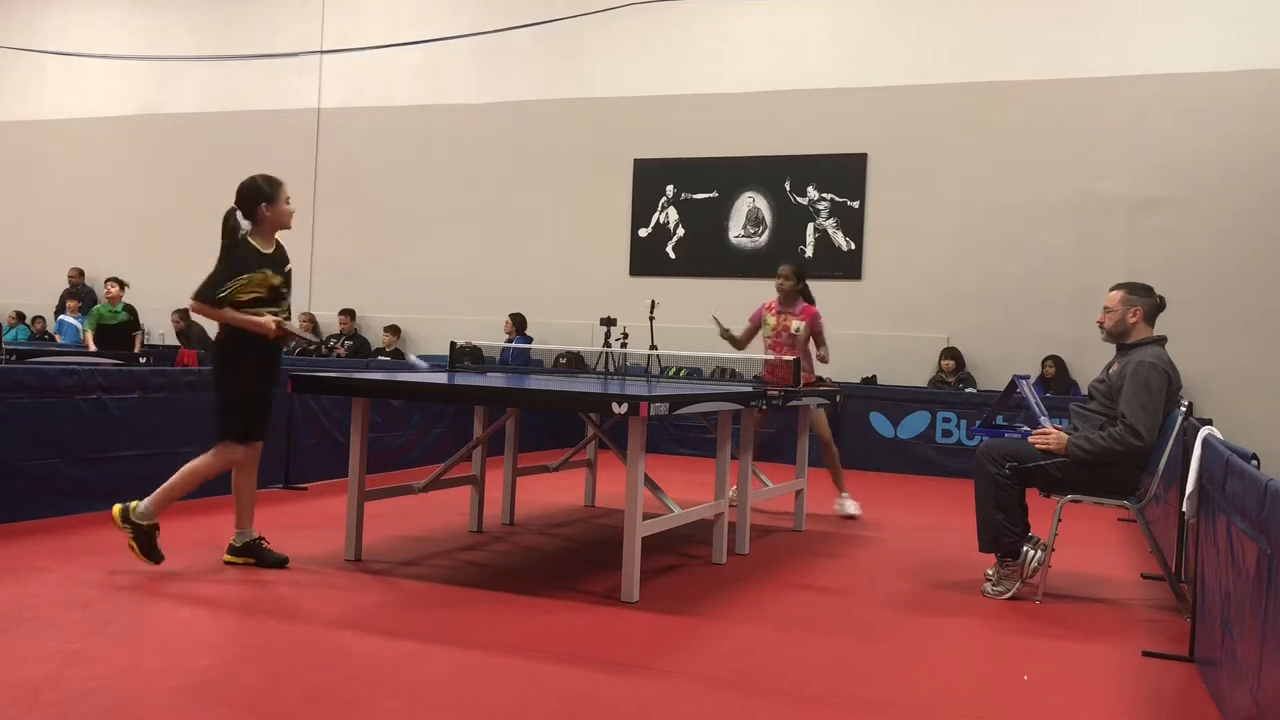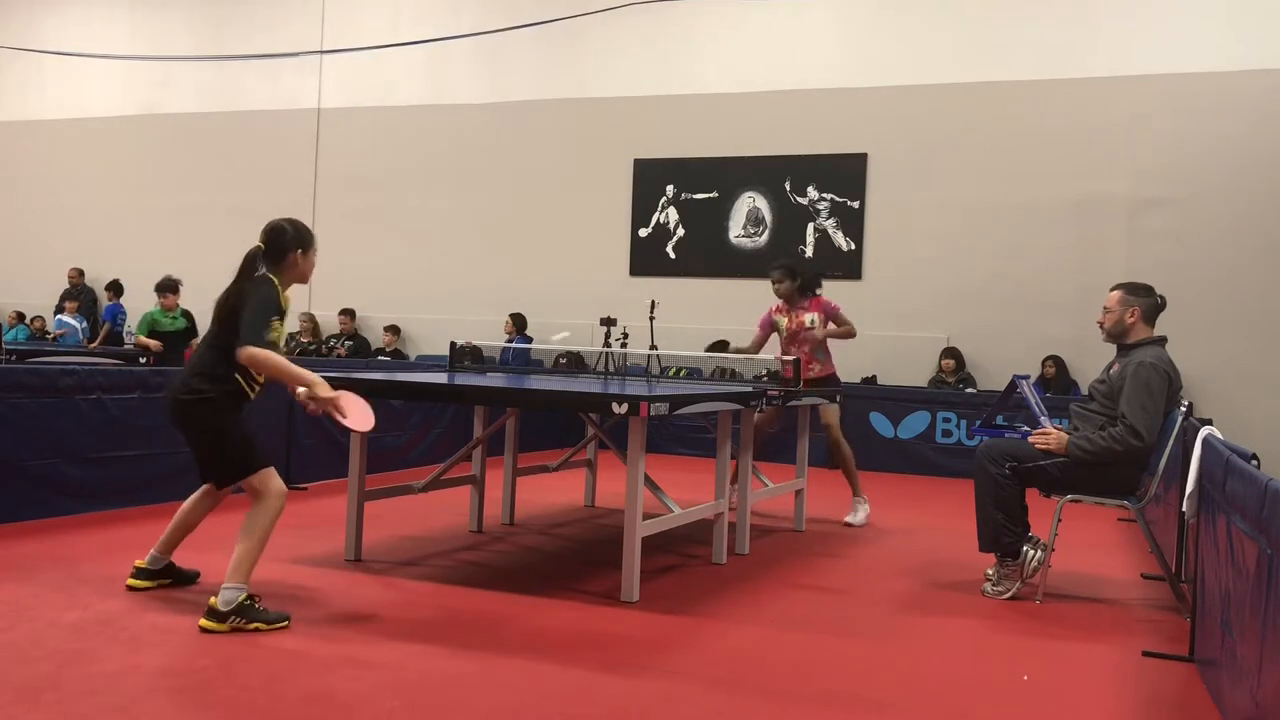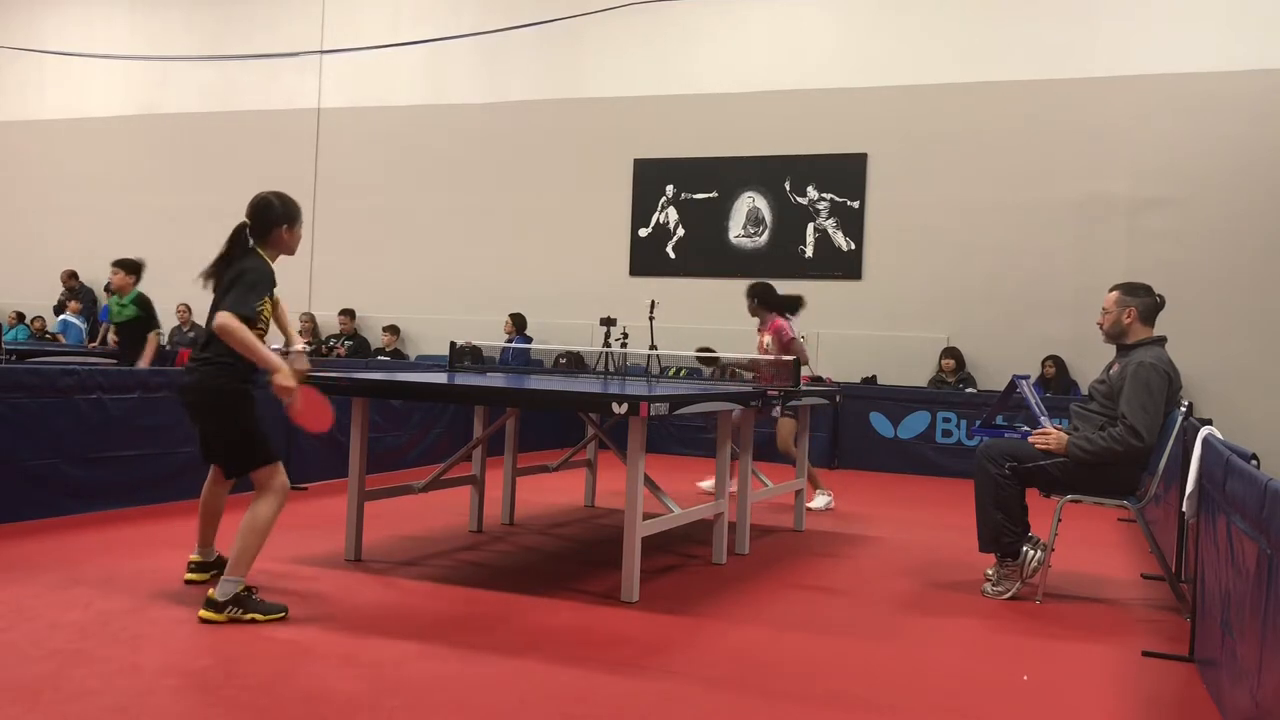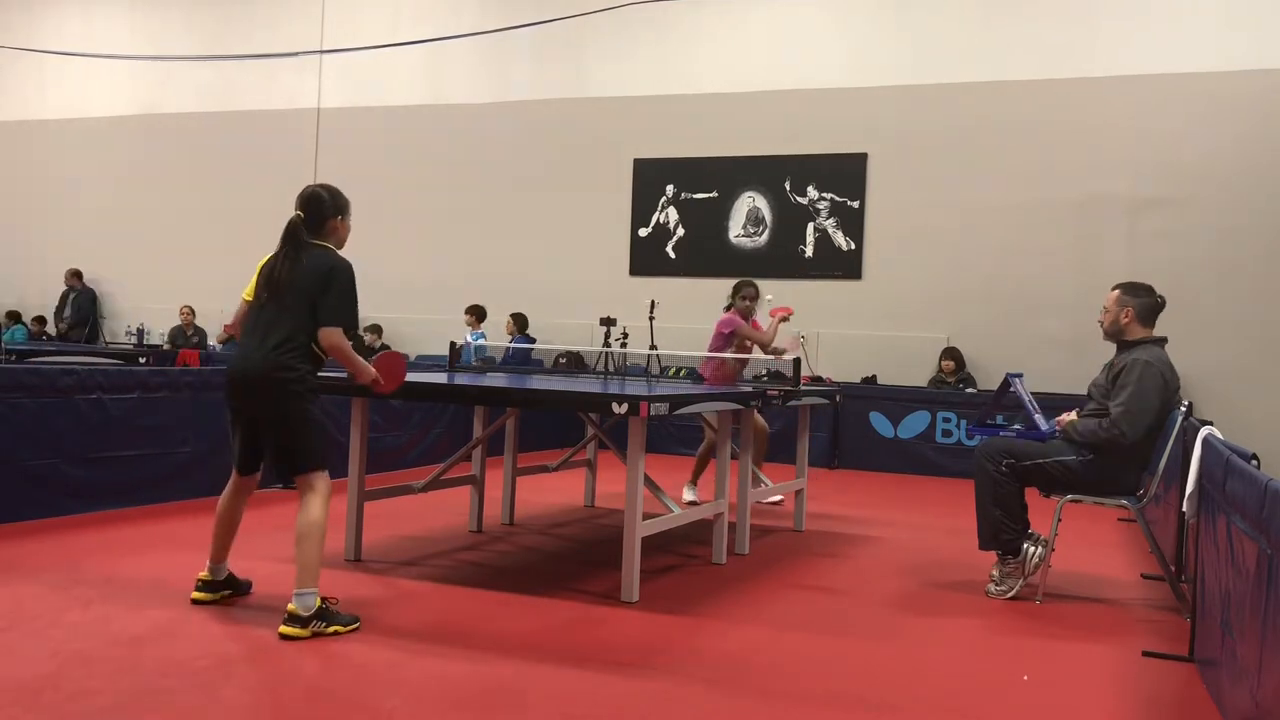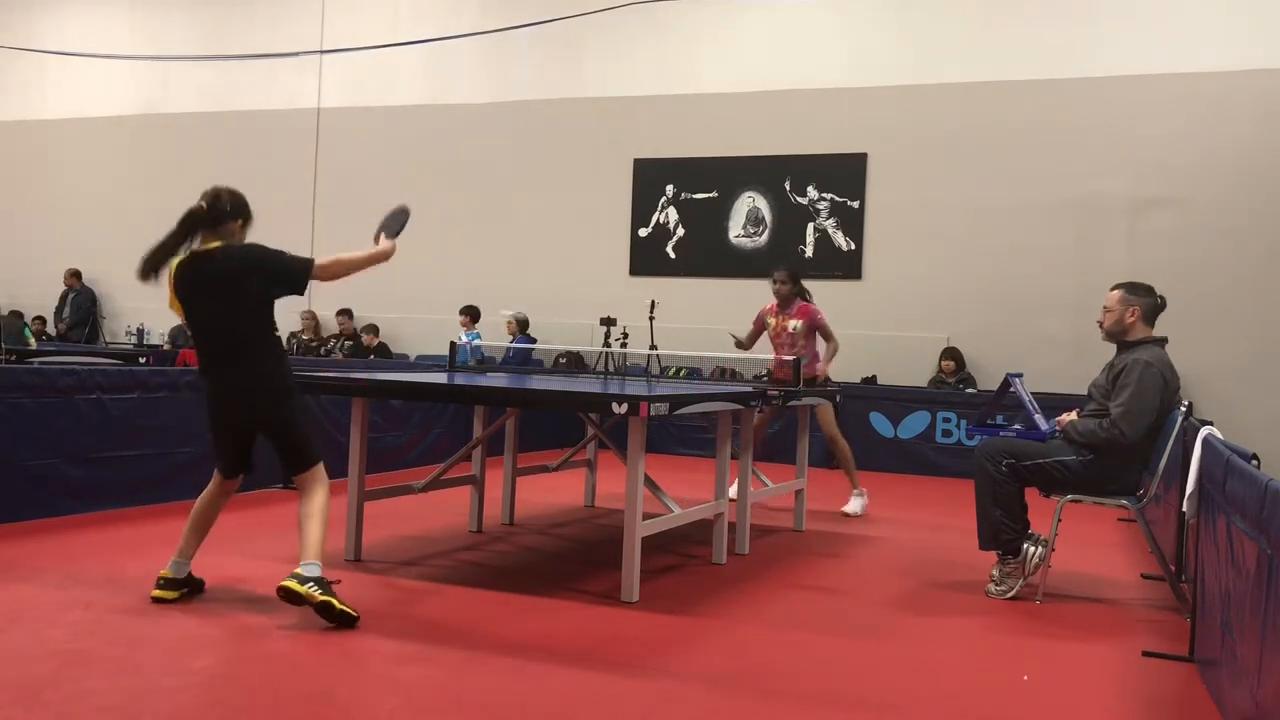
dt=1s
person 1, frame 1
left shoulder: (275, 248)
right shoulder: (242, 254)
right elbow: (201, 304)
right wrist: (254, 322)
left hip: (260, 364)
right hip: (240, 363)
left knee: (251, 451)
right knee: (231, 454)
left ankle: (243, 540)
right ankle: (141, 514)
person 1, frame 2
left shoulder: (263, 290)
right shoulder: (263, 293)
left elbow: (255, 359)
right elbow: (250, 354)
left wrist: (296, 389)
right wrist: (313, 380)
left hip: (201, 400)
right hip: (206, 404)
left knee: (219, 486)
right knee: (270, 492)
left ankle: (152, 565)
right ankle: (228, 604)
person 1, frame 3
left shoulder: (247, 263)
right shoulder: (256, 272)
left elbow: (274, 303)
right elbow: (226, 323)
left wrist: (294, 342)
right wrist: (277, 364)
left hip: (204, 384)
right hip: (222, 388)
left knee: (224, 470)
right knee: (273, 486)
left ankle: (204, 559)
right ankle: (226, 594)
person 1, frame 4
left shoulder: (275, 260)
right shoulder: (335, 267)
left elbow: (238, 323)
right elbow: (330, 338)
right wrist: (361, 370)
left hip: (242, 375)
right hip: (284, 383)
left knee: (243, 476)
right knee: (315, 486)
left ankle: (214, 577)
right ankle: (304, 608)
person 1, frame 5
left shoulder: (182, 273)
right shoulder: (251, 258)
right elbow: (323, 270)
right wrist: (379, 253)
left hip: (222, 392)
right hip: (270, 388)
left knee: (224, 480)
right knee: (313, 480)
left ankle: (175, 575)
right ankle: (308, 574)
person 2, frame 1
left shoulder: (1147, 365)
right shoulder: (1130, 356)
left elbow: (1133, 438)
left wrist: (1070, 445)
right wrist: (1068, 434)
left hip: (1109, 468)
right hip: (1095, 455)
left knee: (994, 455)
right knee: (996, 452)
left ankle: (1013, 553)
right ankle: (1020, 545)
person 2, frame 2
left shoulder: (1147, 365)
right shoulder: (1131, 357)
left elbow: (1133, 438)
left wrist: (1070, 445)
right wrist: (1067, 433)
left hip: (1109, 468)
right hip: (1093, 456)
left knee: (994, 455)
right knee: (996, 452)
left ankle: (1013, 554)
right ankle: (1020, 545)
person 2, frame 3
left shoulder: (1147, 366)
right shoulder: (1132, 357)
left elbow: (1133, 438)
left wrist: (1070, 445)
right wrist: (1068, 435)
left hip: (1107, 469)
right hip: (1094, 457)
left knee: (994, 455)
right knee: (997, 451)
left ankle: (1013, 554)
right ankle: (1020, 545)
person 2, frame 4
left shoulder: (1144, 364)
right shoulder: (1133, 356)
left elbow: (1120, 431)
left wrist: (1072, 427)
right wrist: (1077, 419)
left hip: (1105, 466)
right hip: (1095, 454)
left knee: (993, 453)
right knee: (998, 449)
left ankle: (1013, 551)
right ankle: (1020, 542)
person 2, frame 5
left shoulder: (1144, 364)
right shoulder: (1133, 356)
left elbow: (1120, 431)
left wrist: (1073, 427)
right wrist: (1078, 419)
left hip: (1105, 466)
right hip: (1096, 454)
left knee: (993, 453)
right knee: (998, 449)
left ankle: (1014, 551)
right ankle: (1020, 542)
person 3, frame 1
left shoulder: (810, 314)
right shoulder: (764, 310)
left elbow: (822, 346)
right elbow: (741, 344)
left wrist: (823, 354)
right wrist: (728, 336)
left hip: (803, 383)
left knee: (825, 439)
left ankle: (843, 496)
right ankle: (740, 489)
person 3, frame 2
left shoulder: (821, 304)
right shoulder: (774, 314)
left elbow: (851, 330)
right elbow: (753, 350)
left wrist: (824, 332)
right wrist: (733, 351)
left hip: (822, 378)
left knee: (834, 435)
right knee: (754, 429)
left ankle: (860, 500)
right ankle: (733, 487)
person 3, frame 3
left shoulder: (780, 326)
right shoulder: (763, 328)
left elbow: (803, 359)
left knee: (785, 447)
right knee: (732, 425)
left ankle: (823, 492)
right ankle: (727, 480)
person 3, frame 4
left shoulder: (752, 324)
right shoulder: (729, 320)
left elbow: (768, 350)
right elbow: (765, 340)
left wrist: (782, 350)
right wrist: (776, 320)
right hip: (709, 385)
left knee: (762, 430)
right knee: (713, 439)
right ankle: (691, 486)
person 3, frame 5
left shoulder: (809, 311)
right shoulder: (767, 313)
left elbow: (832, 342)
right elbow: (748, 344)
left wrist: (825, 364)
right wrist: (740, 343)
left hip: (811, 379)
left knee: (831, 434)
right knee: (753, 427)
left ankle: (857, 491)
right ankle: (742, 481)
